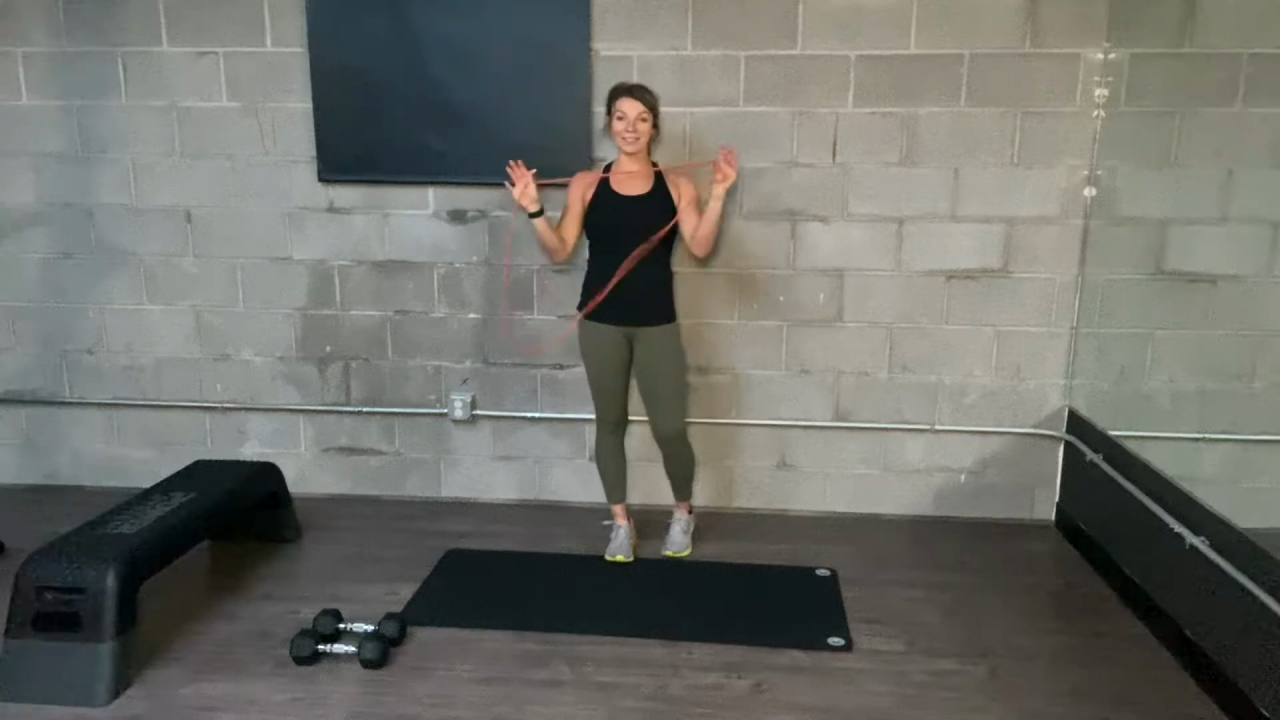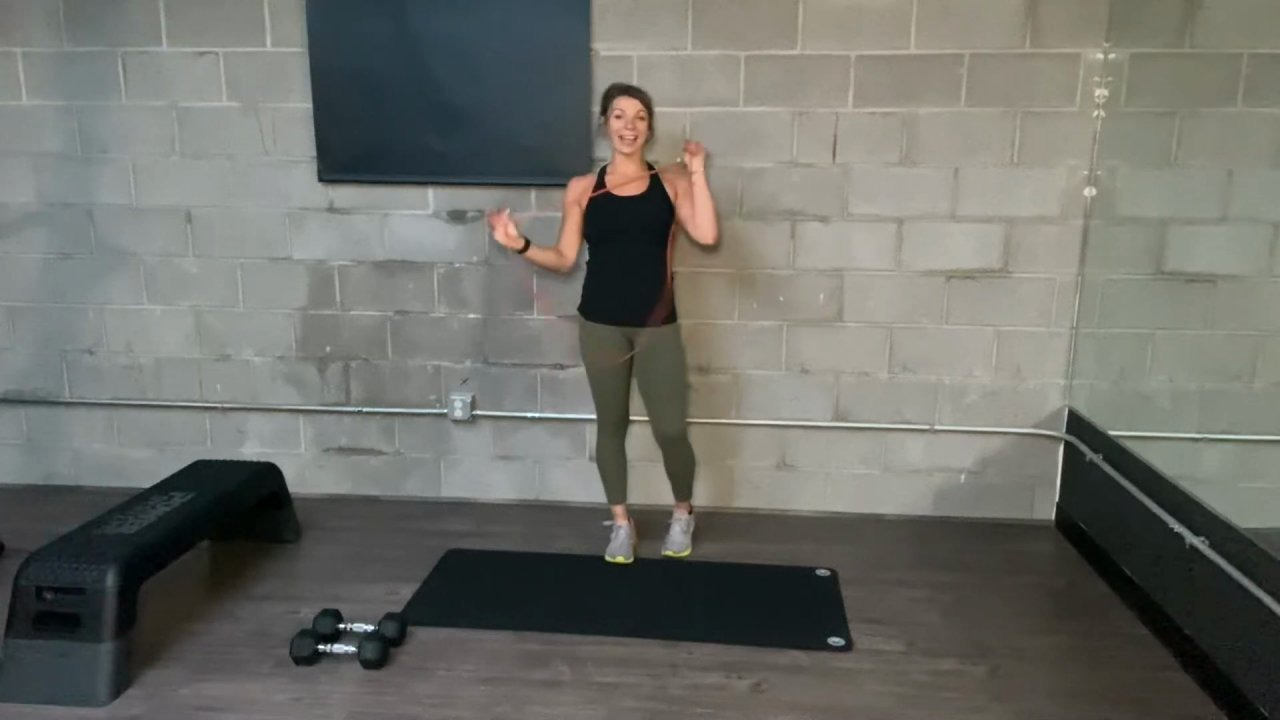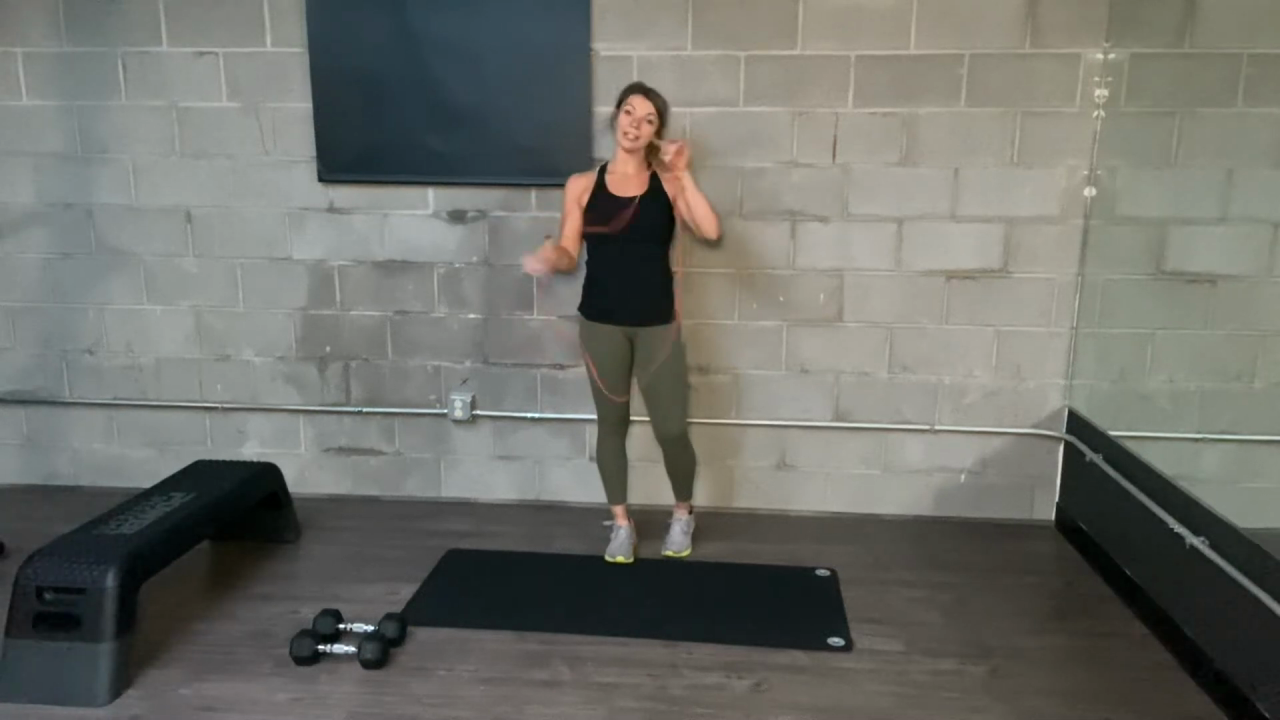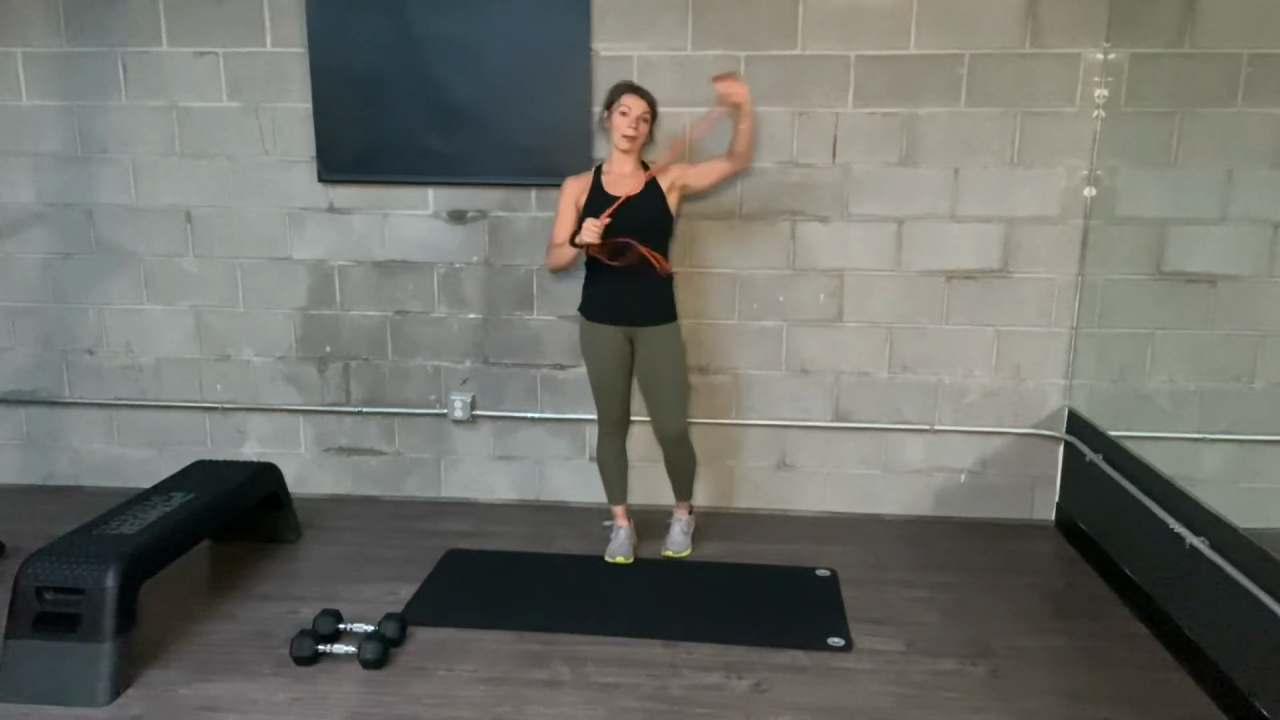
dt=0.7s
person 1, frame 1
left shoulder: (677, 185)
right shoulder: (585, 184)
left elbow: (700, 247)
right elbow: (560, 251)
left wrist: (719, 193)
right wrist: (533, 208)
left hip: (657, 323)
right hip: (601, 321)
left knee: (670, 429)
right knee: (610, 423)
left ankle: (682, 513)
right ankle: (621, 522)
person 1, frame 2
left shoulder: (672, 183)
right shoulder: (582, 188)
left elbow: (707, 235)
right elbow: (565, 258)
left wrist: (696, 170)
right wrist: (520, 244)
left hip: (656, 323)
right hip: (600, 322)
left knee: (671, 429)
right knee: (611, 425)
left ankle: (683, 513)
right ankle: (622, 523)
person 1, frame 3
left shoulder: (668, 184)
right shoulder: (582, 185)
left elbow: (710, 232)
right elbow: (569, 254)
left wrist: (681, 174)
right wrist: (547, 255)
left hip: (657, 322)
right hip: (601, 321)
left knee: (671, 429)
right knee: (611, 423)
left ankle: (683, 513)
right ankle: (621, 523)
person 1, frame 4
left shoulder: (668, 180)
right shoulder: (578, 186)
left elbow: (736, 162)
right elbow: (554, 258)
left wrist: (742, 111)
right wrist: (578, 240)
left hip: (658, 322)
right hip: (601, 322)
left knee: (672, 428)
right knee: (612, 424)
left ankle: (683, 513)
right ankle: (621, 522)
